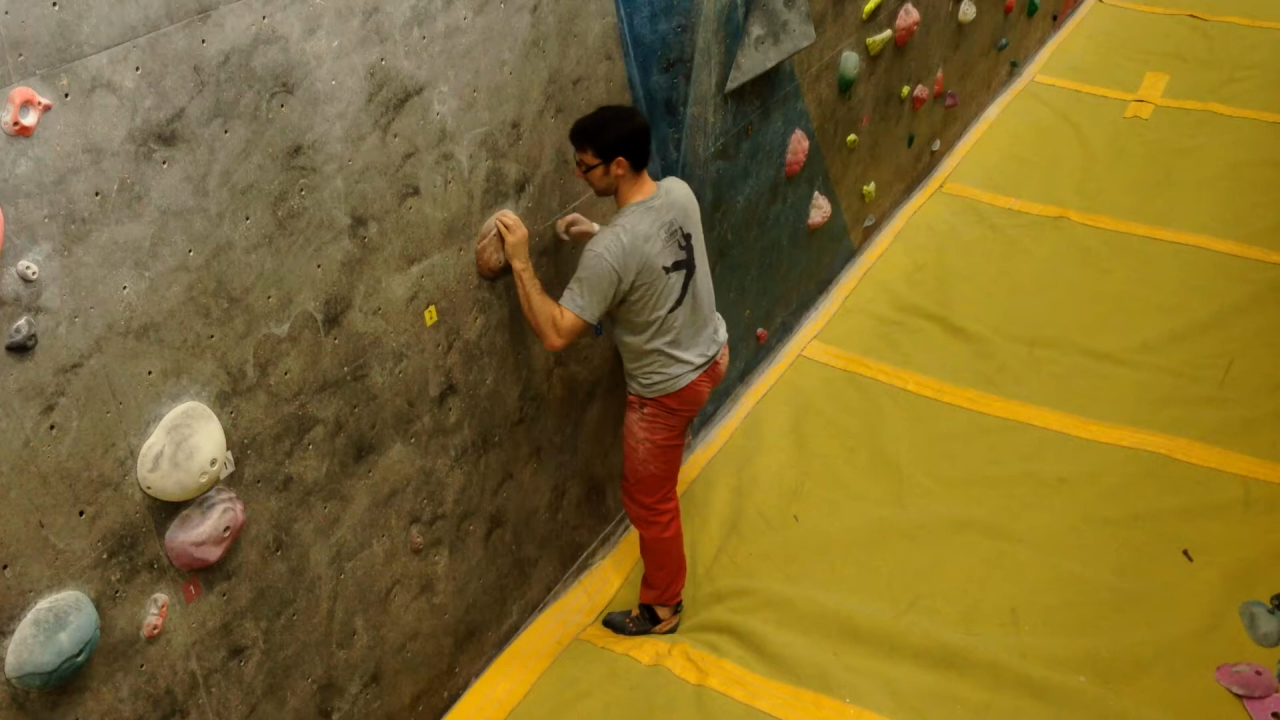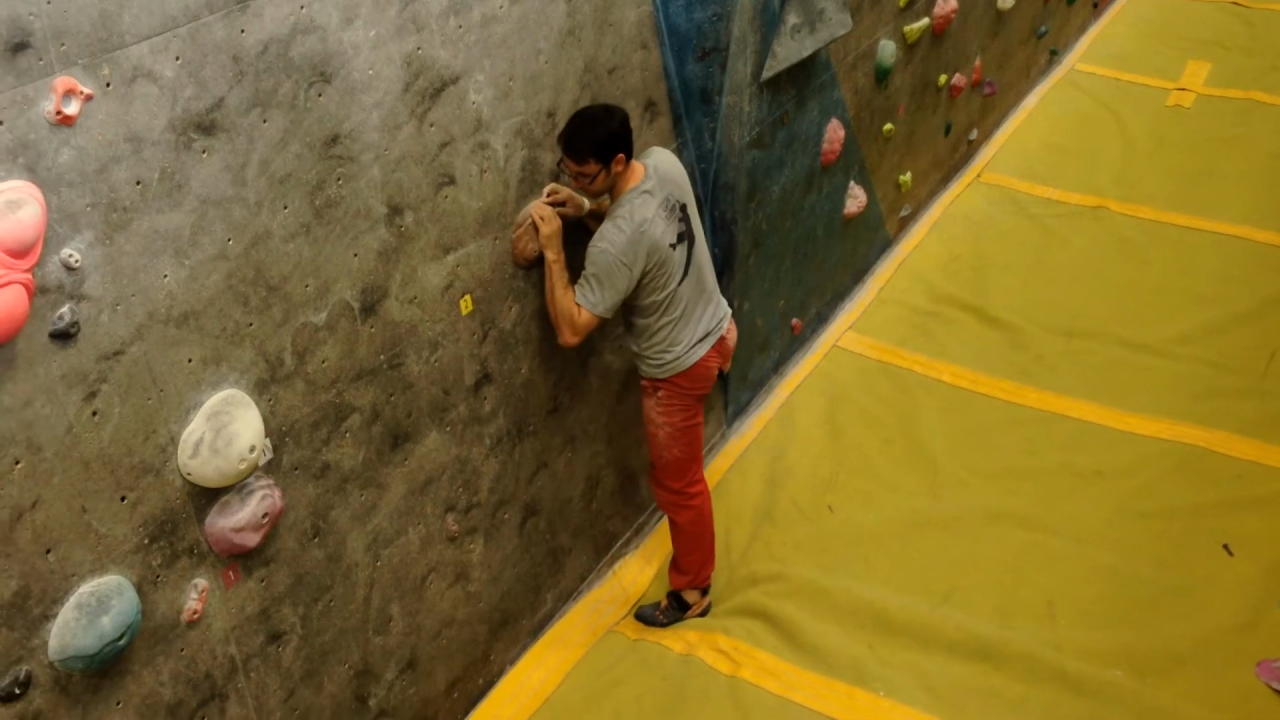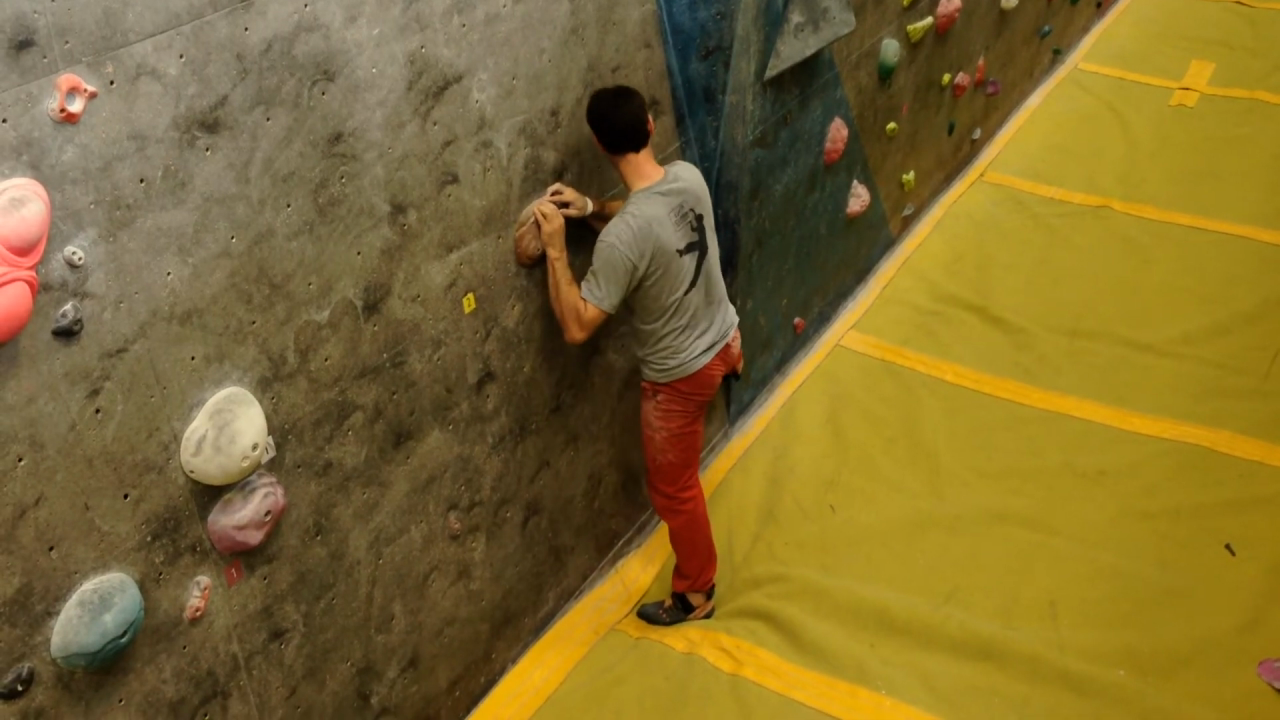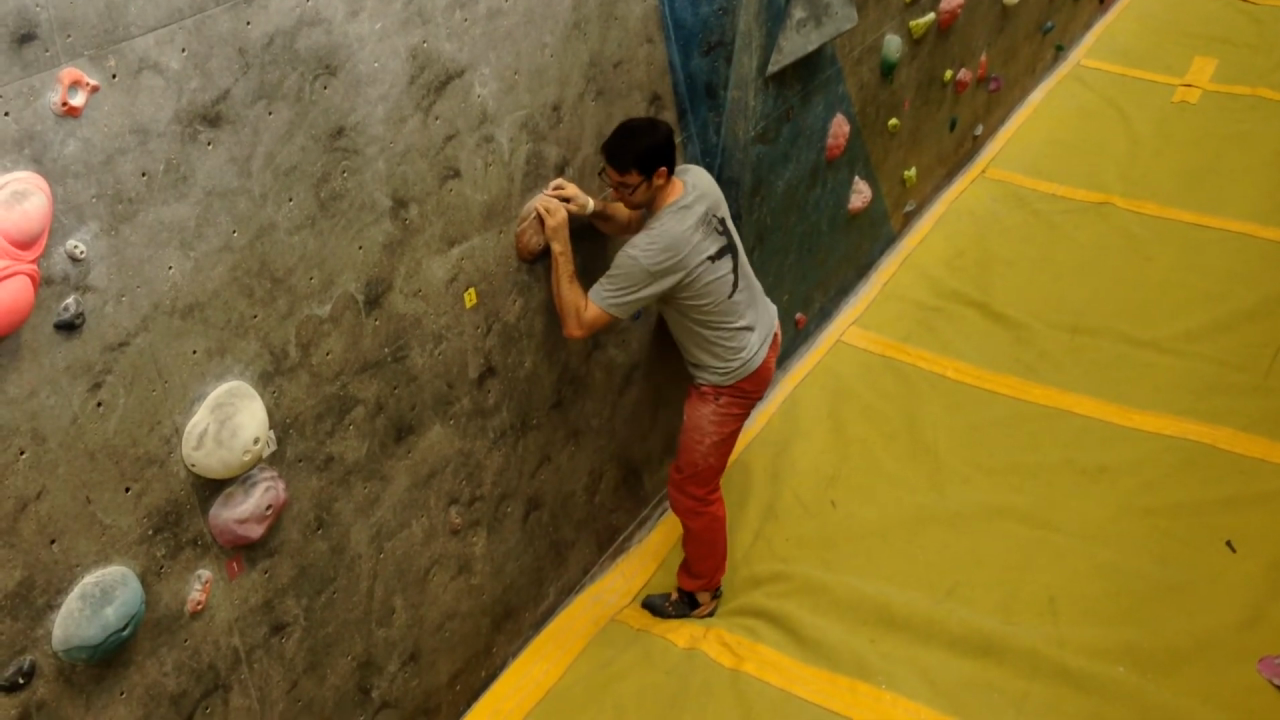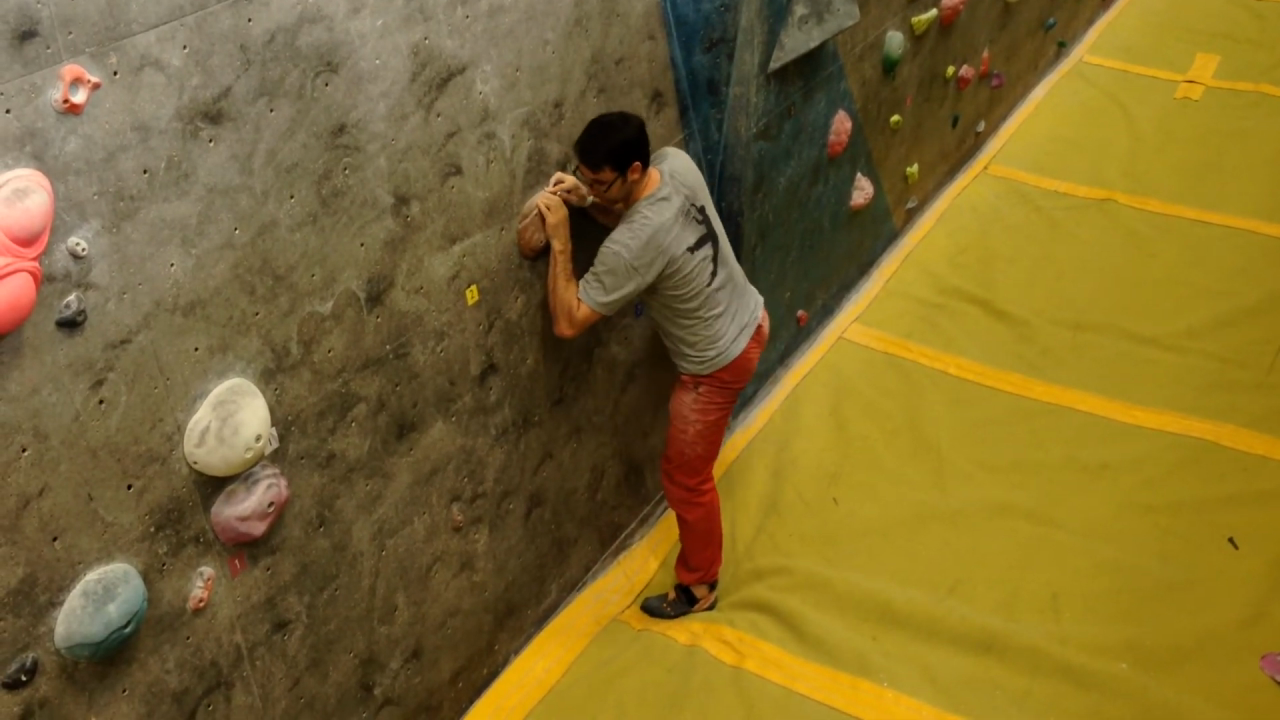
dt=1s
person 1, frame 1
left shoulder: (611, 251)
right shoulder: (679, 192)
left elbow: (556, 334)
left wrist: (520, 262)
left hip: (667, 389)
right hip: (712, 352)
left knee: (649, 503)
left ankle: (661, 608)
person 1, frame 2
left shoulder: (617, 243)
right shoulder: (664, 161)
left elbow: (570, 330)
left wrist: (553, 250)
right wrist: (585, 207)
left hip: (677, 368)
right hip: (718, 326)
left knee: (679, 485)
left ankle: (691, 592)
right ankle: (722, 368)
person 1, frame 3
left shoulder: (623, 238)
right shoulder: (688, 175)
left elbow: (577, 327)
left wrist: (556, 248)
right wrist: (591, 207)
left hip: (679, 376)
right hip: (723, 336)
left knee: (674, 490)
left ankle: (695, 594)
right ankle: (731, 367)
person 1, frame 4
left shoulder: (651, 253)
right shoulder: (697, 178)
left elbow: (577, 323)
right elbow: (636, 221)
left wrist: (559, 242)
right wrist: (589, 207)
left hip: (733, 375)
right hip: (764, 331)
left knee: (691, 489)
left ankle: (699, 592)
person 1, frame 5
left shoulder: (631, 247)
right shoulder: (677, 163)
left elbow: (567, 322)
left wrist: (559, 239)
right wrist: (587, 201)
left hip: (716, 364)
right hip: (749, 320)
left knee: (686, 479)
left ankle: (698, 586)
